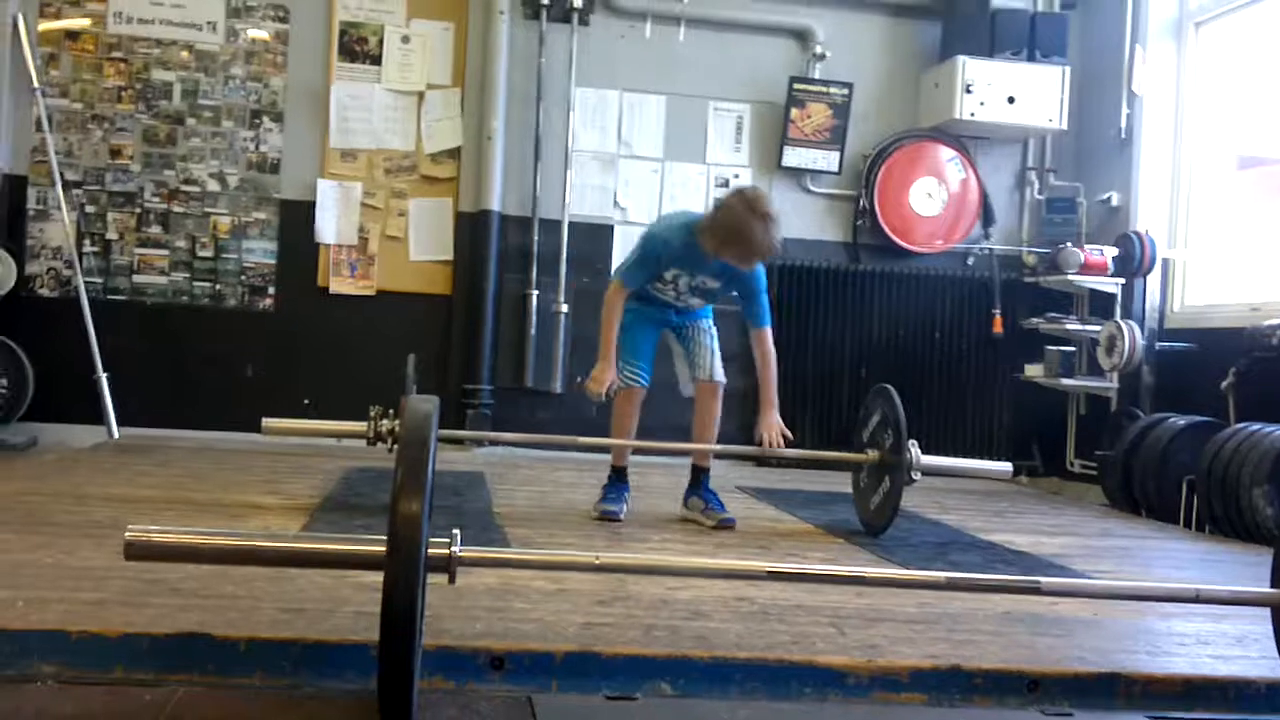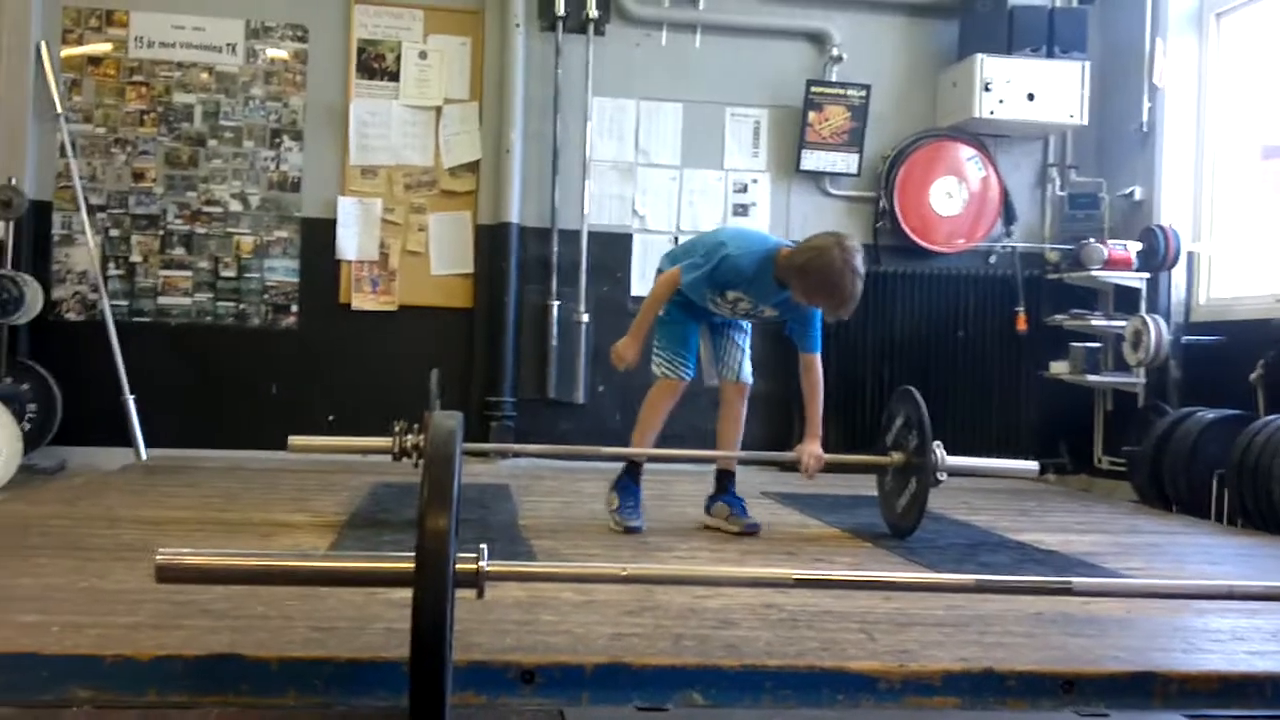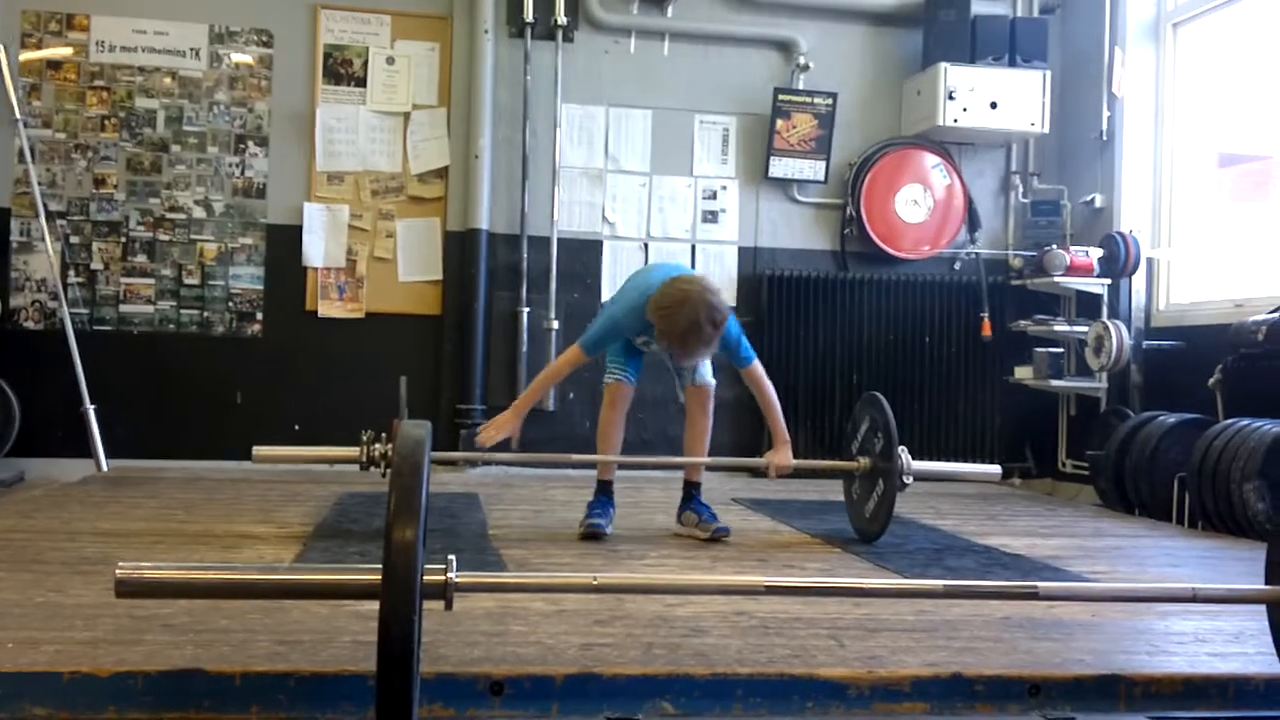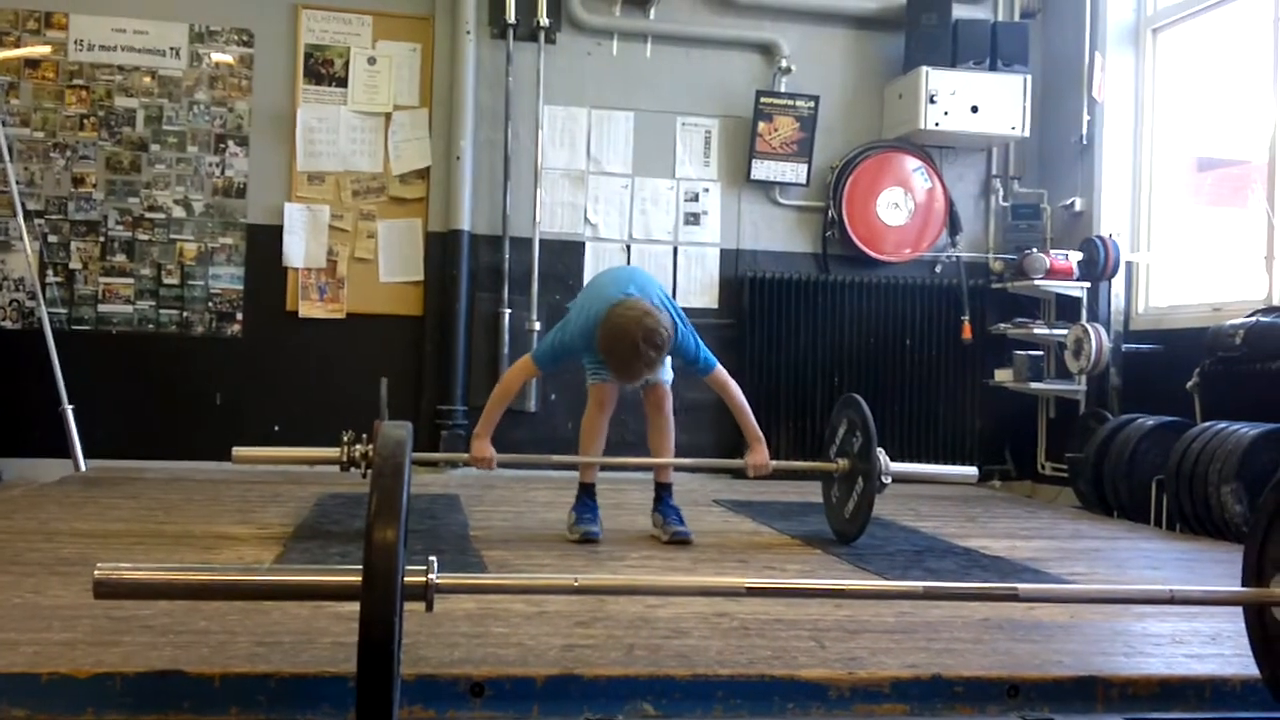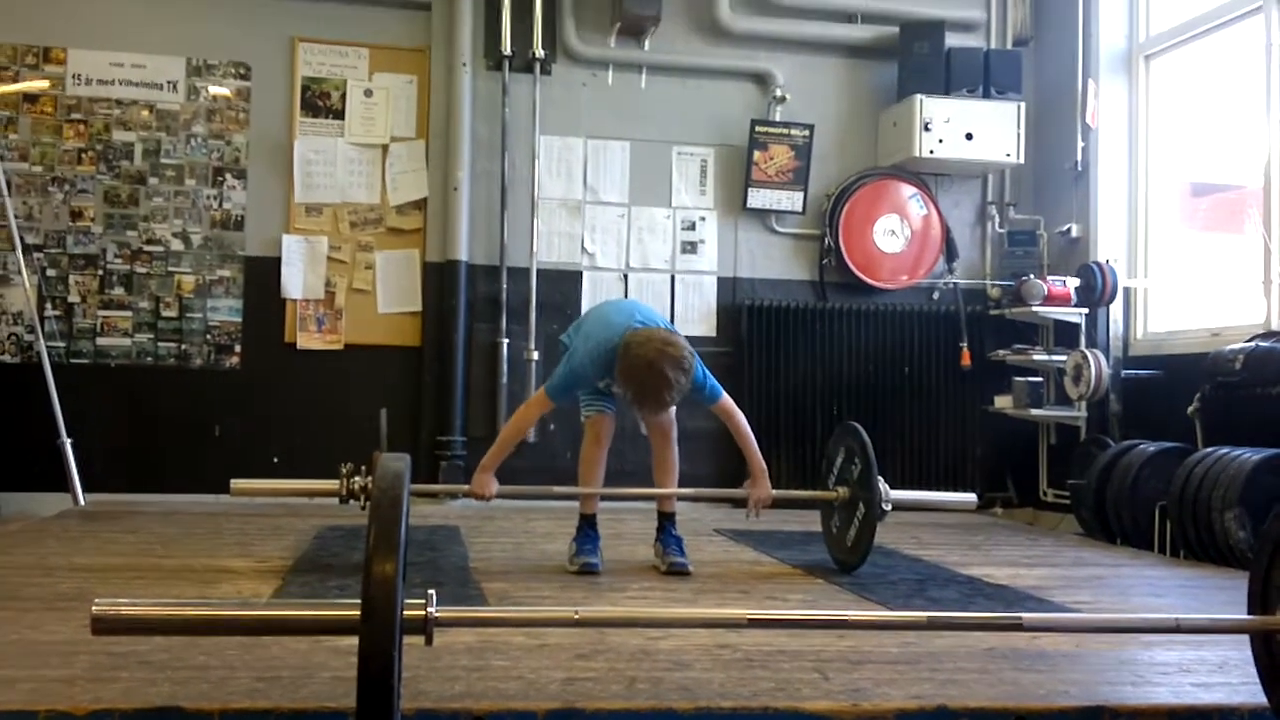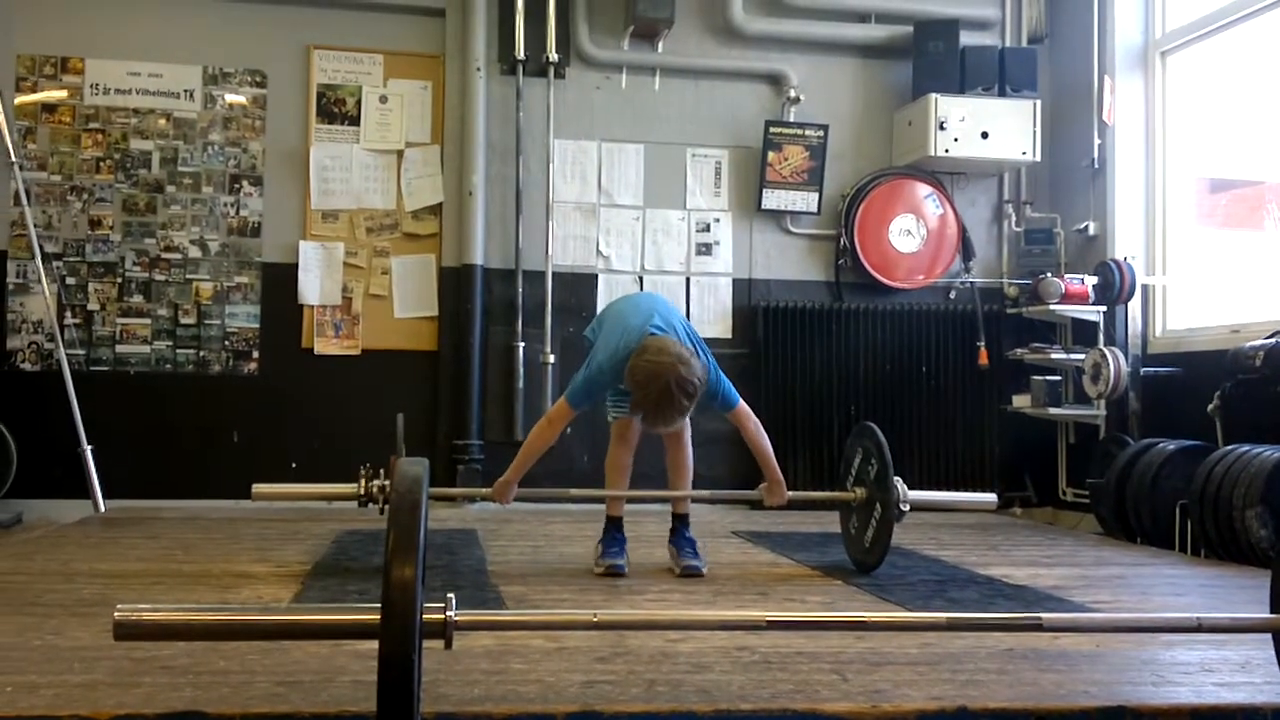
dt=0.7s
person 1, frame 1
left shoulder: (749, 266)
right shoulder: (668, 236)
left elbow: (762, 337)
right elbow: (618, 290)
left wrist: (770, 410)
right wrist: (606, 362)
left hip: (693, 313)
right hip: (644, 305)
left knee: (711, 383)
right knee: (631, 387)
left ankle: (699, 489)
right ankle: (617, 483)
person 1, frame 2
left shoulder: (808, 293)
right shoulder: (740, 257)
left elbow: (811, 366)
right elbow: (668, 278)
left wrist: (811, 438)
right wrist: (633, 339)
left hip: (729, 307)
right hip: (684, 288)
left knee: (736, 387)
right knee: (673, 380)
left ankle: (723, 494)
right ankle: (626, 483)
person 1, frame 3
left shoulder: (715, 319)
right shoulder: (629, 311)
left elbow: (757, 377)
right elbow: (569, 360)
left wrist: (782, 444)
right wrist: (516, 413)
left hip: (685, 324)
right hip: (631, 327)
left knee: (702, 394)
right knee: (618, 391)
left ankle: (691, 501)
right ankle: (603, 498)
person 1, frame 4
left shoulder: (673, 331)
right shoulder: (581, 329)
left elbow: (725, 383)
right elbow: (516, 374)
left wrist: (757, 443)
right wrist: (481, 437)
left hip: (649, 309)
right hip: (596, 318)
left knee: (659, 397)
right knee: (602, 395)
left ankle: (663, 502)
right ankle: (585, 501)
person 1, frame 5
left shoulder: (680, 360)
right shoulder: (589, 357)
left elbow: (732, 413)
right elbow: (531, 409)
left wrist: (760, 475)
right wrist: (486, 470)
left hip: (653, 361)
right hip: (597, 349)
left knee: (665, 429)
right knee: (599, 428)
left ankle: (667, 533)
right ankle: (586, 532)
person 1, frame 6
left shoulder: (699, 365)
right shoulder: (608, 363)
left elbow: (748, 422)
right elbow: (553, 421)
left wrist: (775, 482)
right wrist: (510, 480)
right hip: (614, 330)
left knee: (678, 431)
right knee: (625, 430)
left ankle: (680, 534)
right ankle: (613, 535)
